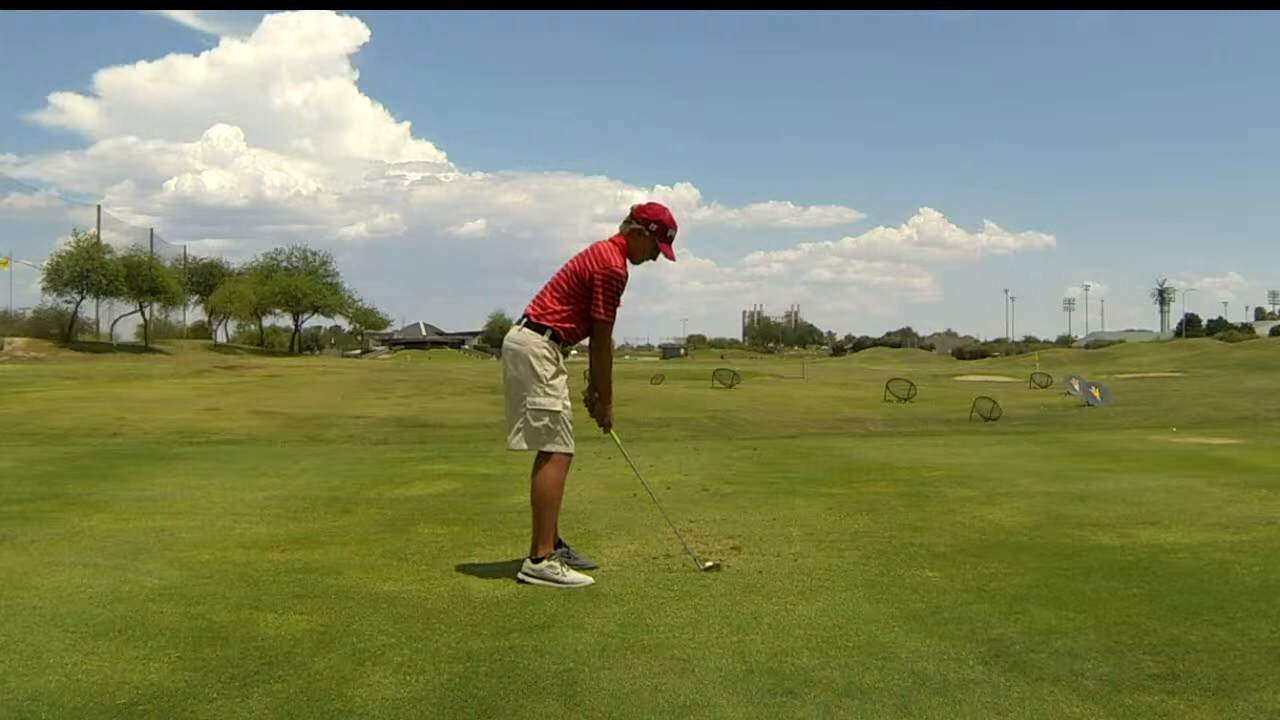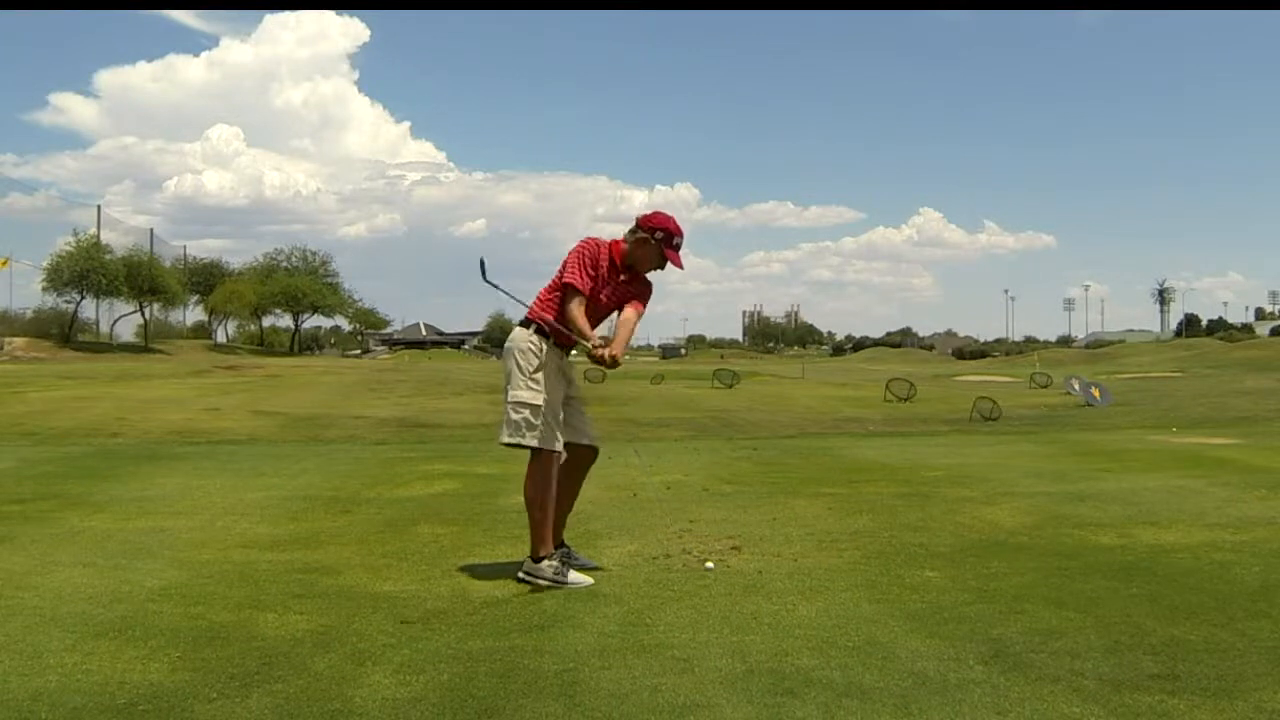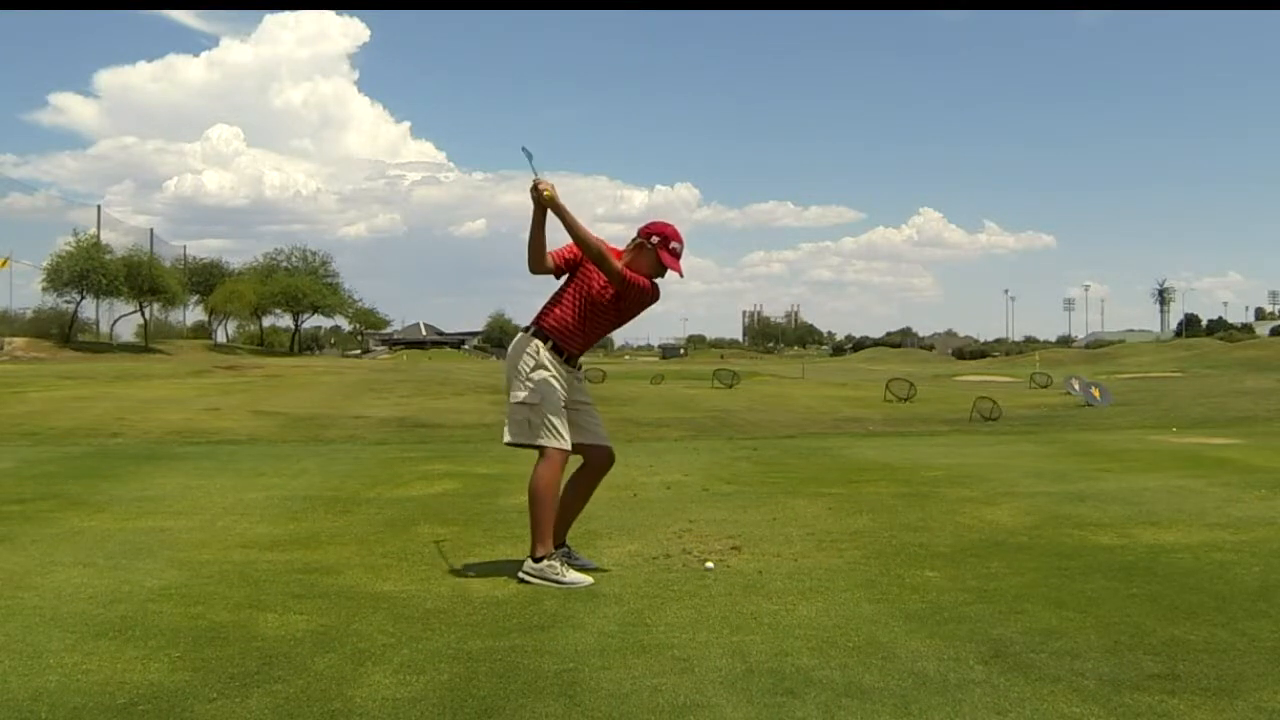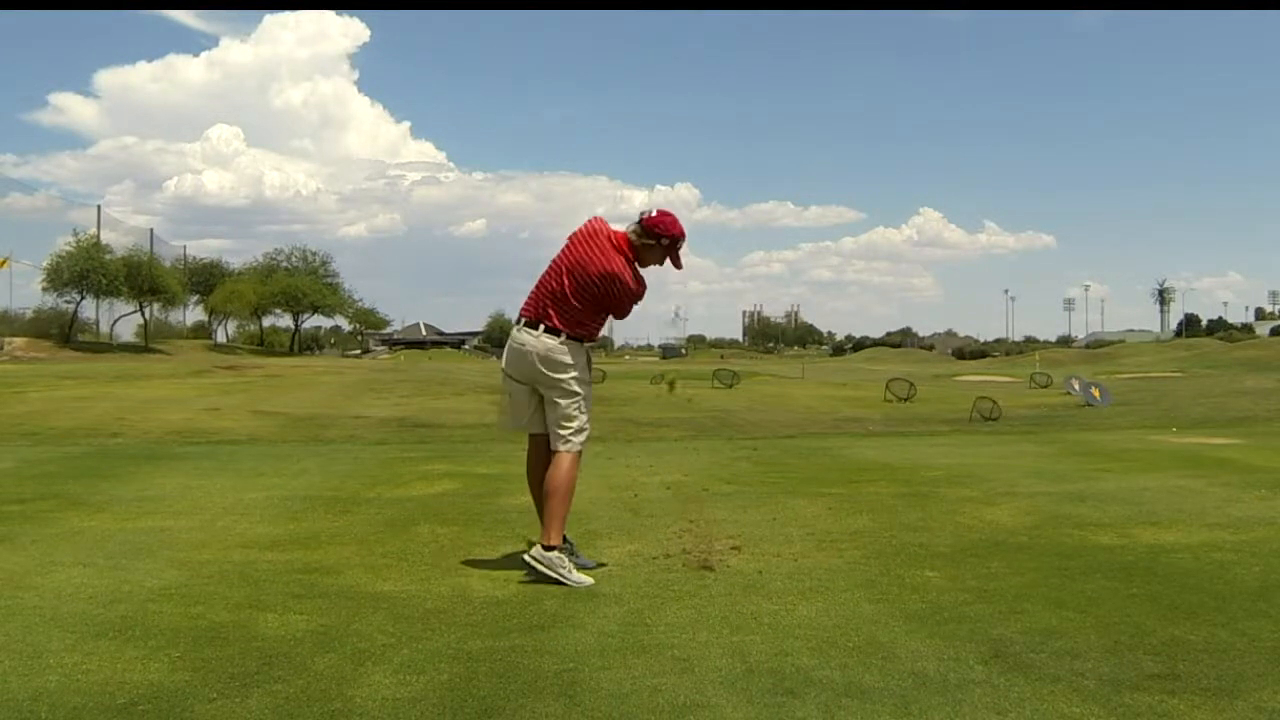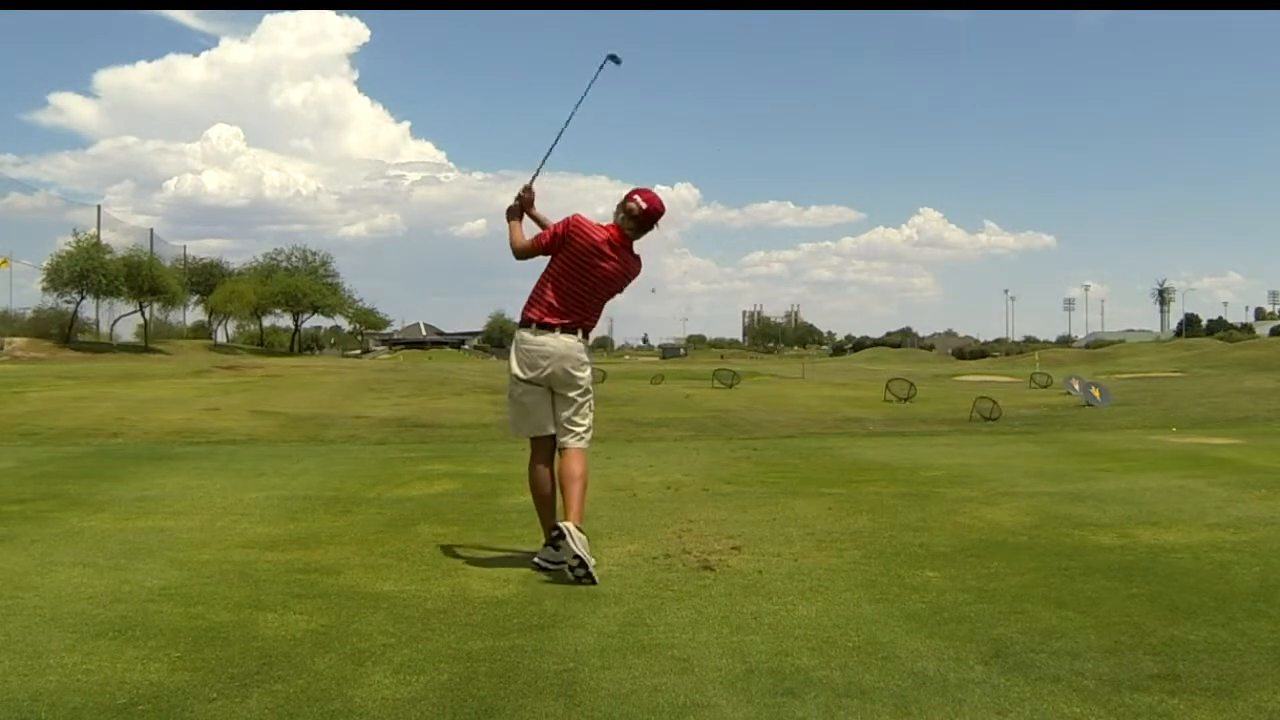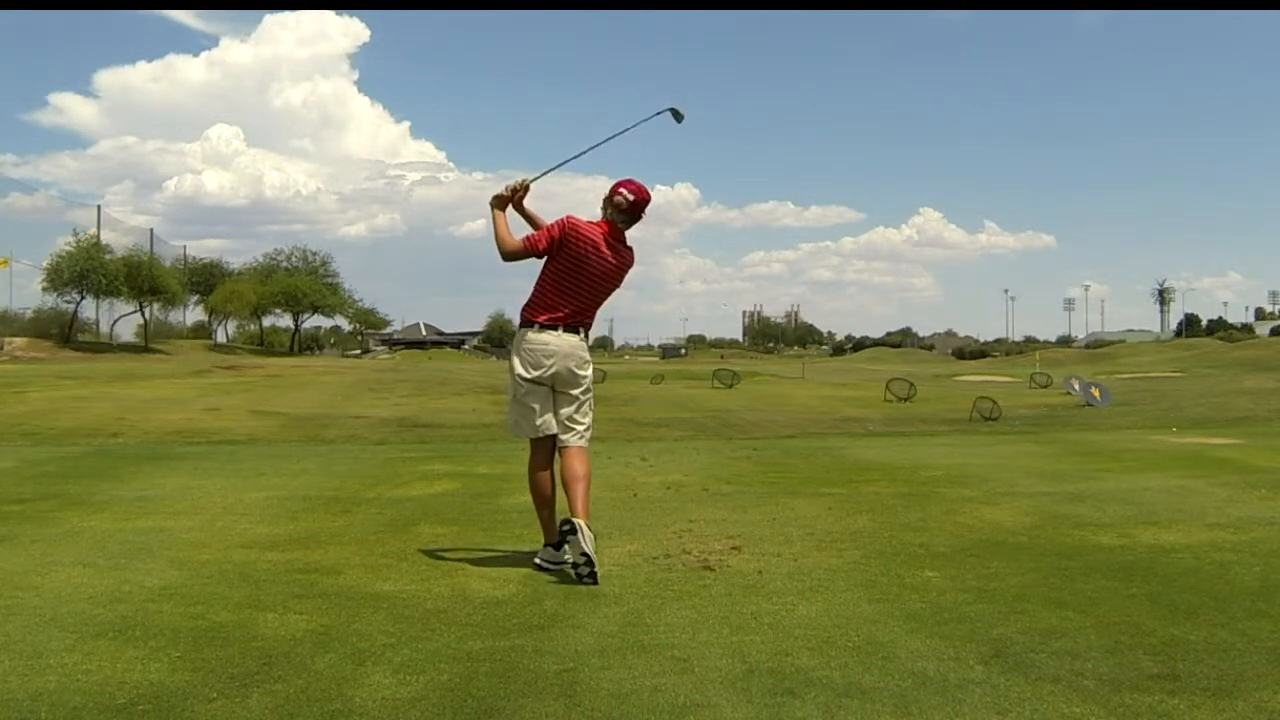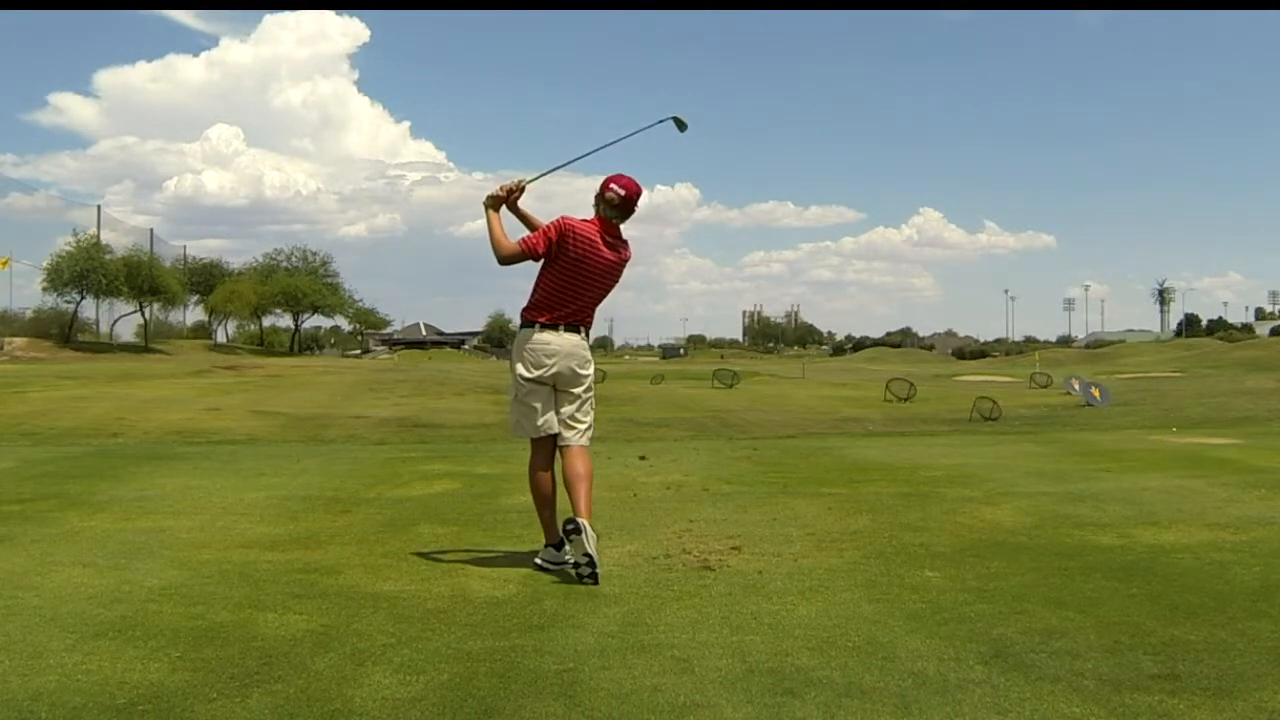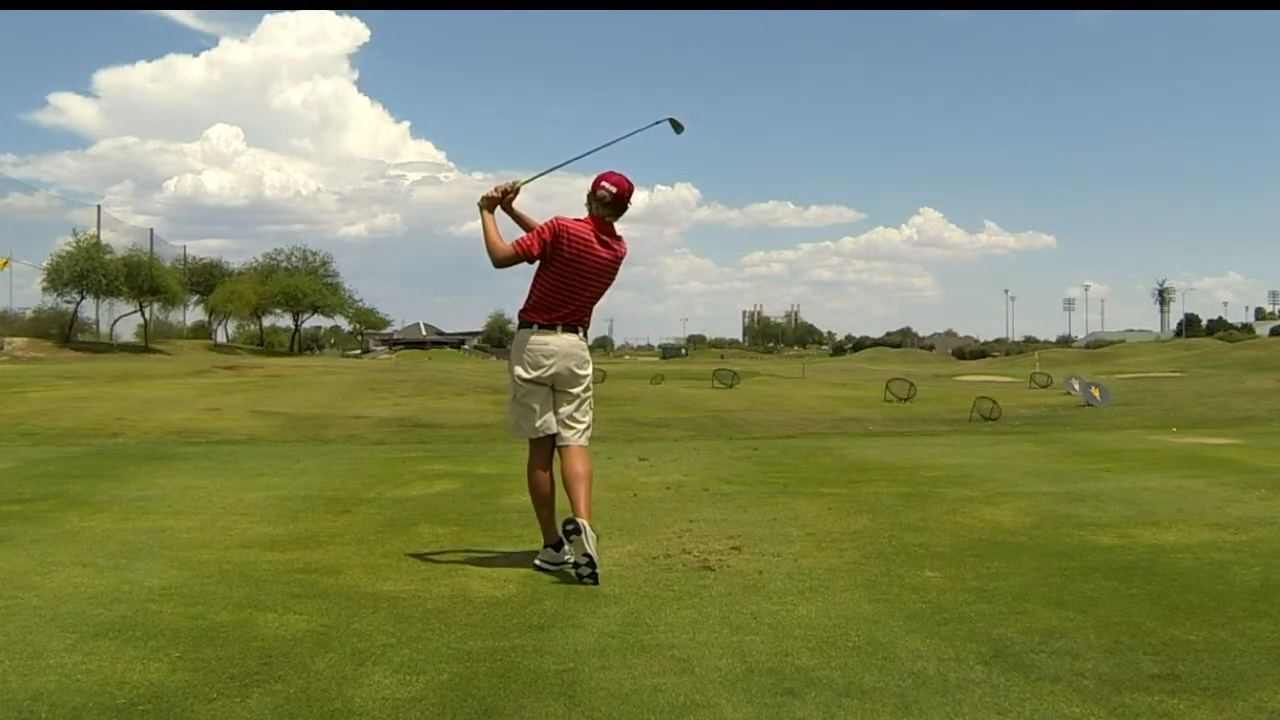
dt=0.4s
person 1, frame 1
left shoulder: (606, 254)
right shoulder: (612, 266)
left elbow: (596, 334)
right elbow: (602, 340)
left wrist: (593, 386)
right wrist: (605, 400)
left hip: (532, 344)
right hip: (537, 348)
left knee: (553, 449)
right knee: (556, 452)
left ankle: (551, 545)
right ankle: (539, 560)
person 1, frame 2
left shoulder: (640, 285)
right shoulder: (592, 250)
left elbow: (627, 321)
right elbow: (571, 307)
left wrist: (614, 349)
right wrist: (592, 342)
left hip: (557, 355)
right hip: (534, 346)
left knee: (583, 451)
right knee: (547, 451)
left ankle: (554, 546)
right ankle: (539, 560)
person 1, frame 3
left shoulder: (646, 291)
right shoulder: (590, 251)
left elbow: (606, 264)
right elbow: (538, 266)
left wrist: (559, 208)
right wrist: (540, 211)
left hip: (566, 368)
right hip: (536, 352)
left knee: (601, 457)
right knee: (554, 451)
left ankle: (555, 545)
right ankle: (540, 558)
person 1, frame 4
left shoulder: (594, 228)
right shoulder: (632, 285)
left hip: (521, 339)
right hip: (561, 351)
left knee: (539, 441)
right knee: (568, 447)
left ankle: (551, 538)
right ankle: (549, 547)
person 1, frame 5
left shoulder: (578, 226)
right shoulder: (631, 266)
left elbow: (521, 250)
left wrist: (516, 217)
right wrist: (533, 213)
left hip: (530, 342)
right hip: (571, 349)
left knee: (541, 445)
right knee: (574, 444)
left ankle: (552, 544)
right ankle: (571, 527)
person 1, frame 6
left shoulder: (574, 228)
right shoulder: (625, 258)
left elbow: (509, 251)
left wrist: (500, 209)
right wrist: (523, 209)
left hip: (534, 343)
right hip: (574, 348)
left knee: (541, 445)
right knee: (574, 443)
left ankle: (552, 545)
right ankle: (580, 522)
person 1, frame 7
left shoulder: (570, 228)
right shoulder: (622, 253)
left elbow: (505, 254)
left wrist: (493, 210)
right wrist: (517, 209)
left hip: (535, 342)
right hip: (576, 347)
left knee: (542, 445)
right knee: (576, 442)
left ankle: (553, 545)
right ankle: (581, 522)
person 1, frame 8
left shoulder: (564, 228)
right shoulder: (618, 250)
left elbow: (501, 257)
left wrist: (488, 212)
right wrist: (512, 211)
left hip: (534, 343)
right hip: (574, 346)
left knee: (541, 445)
right knee: (575, 442)
left ankle: (553, 545)
right ankle: (581, 522)
